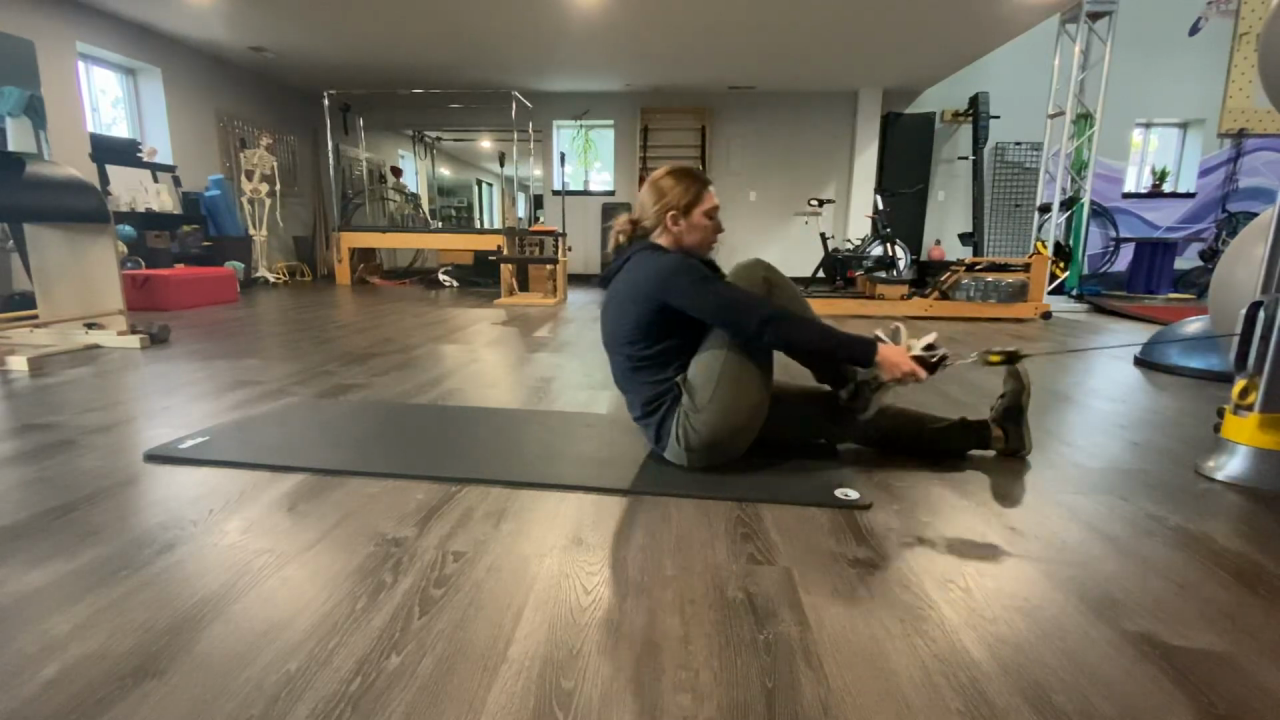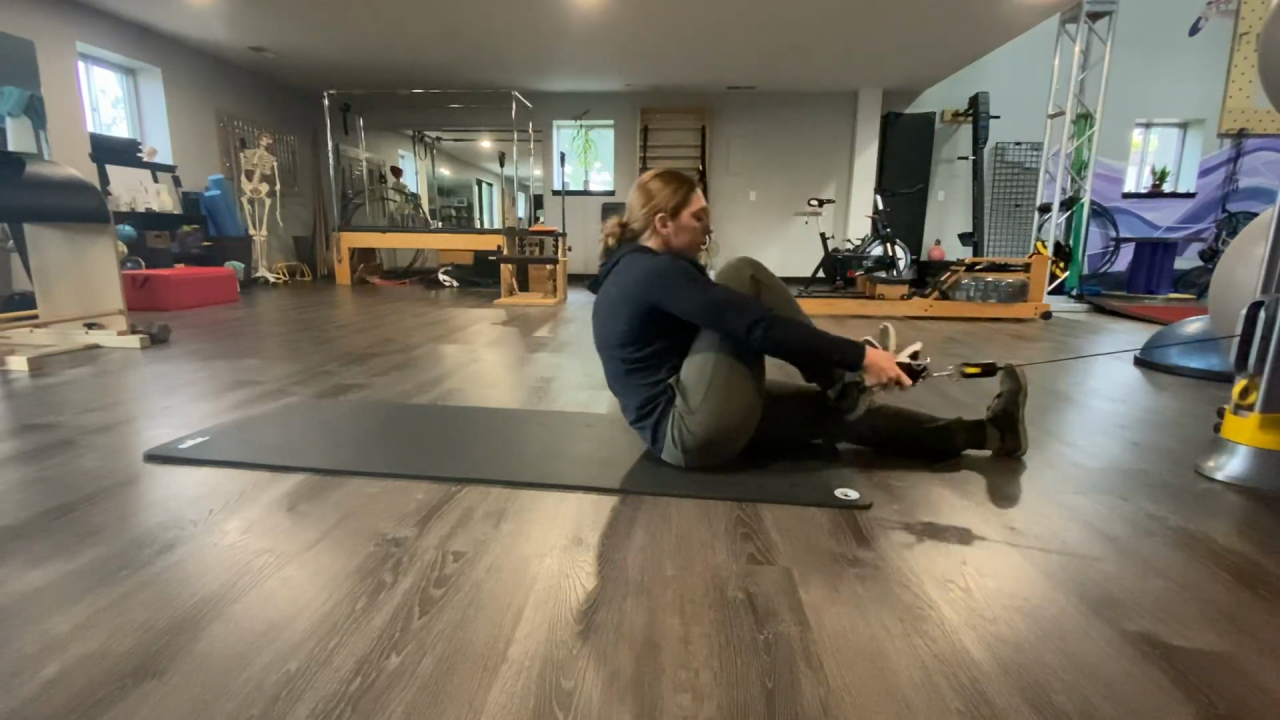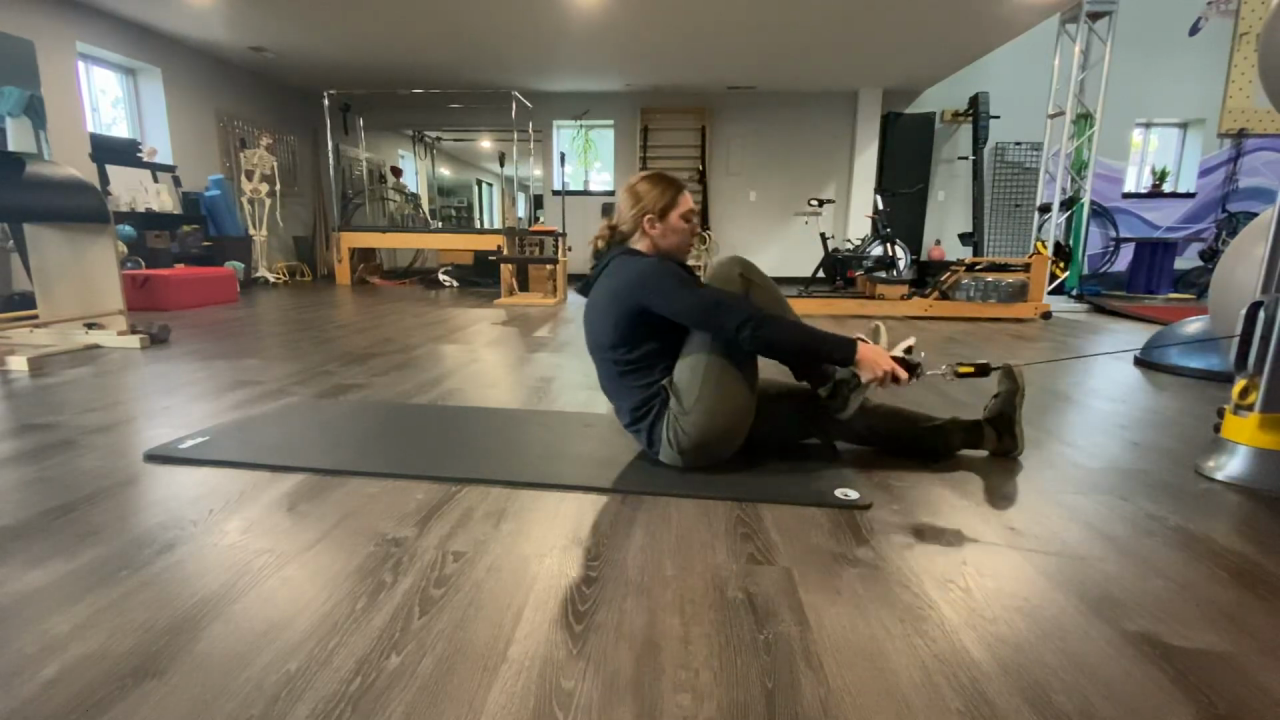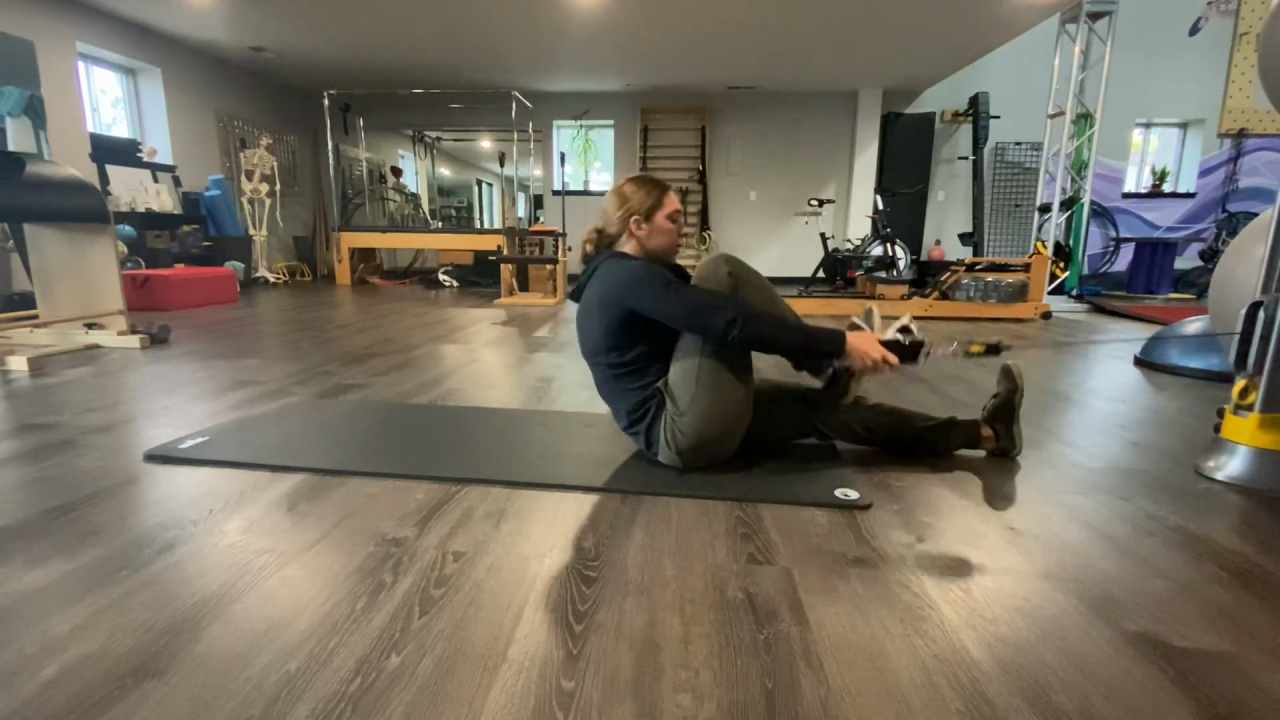
dt=0.1s
person 1, frame 1
left shoulder: (651, 266)
right shoulder: (668, 272)
left elbow: (746, 316)
right elbow: (768, 322)
right wrist: (872, 353)
left hip: (687, 420)
right hip: (694, 431)
left knee: (834, 408)
right knee: (756, 278)
left ankle: (990, 434)
right ankle: (853, 385)
person 1, frame 2
left shoulder: (642, 269)
right shoulder: (656, 273)
left elbow: (733, 323)
right elbow: (755, 325)
right wrist: (858, 356)
left hip: (688, 422)
right hip: (691, 433)
left knee: (831, 409)
right knee: (742, 276)
left ankle: (988, 433)
right ankle: (841, 384)
person 1, frame 3
left shoulder: (634, 270)
right shoulder: (645, 276)
left elbow: (725, 322)
right elbow: (743, 325)
right wrist: (850, 353)
left hip: (681, 421)
right hip: (685, 432)
left knee: (824, 408)
right knee: (732, 275)
left ankle: (983, 433)
right ankle: (832, 384)
person 1, frame 4
left shoulder: (629, 273)
right shoulder: (631, 279)
left elbow: (710, 312)
right elbow: (732, 322)
right wrist: (840, 342)
left hip: (683, 420)
right hip: (684, 436)
left knee: (823, 405)
right knee: (722, 272)
left ankle: (984, 433)
right ankle: (831, 363)
